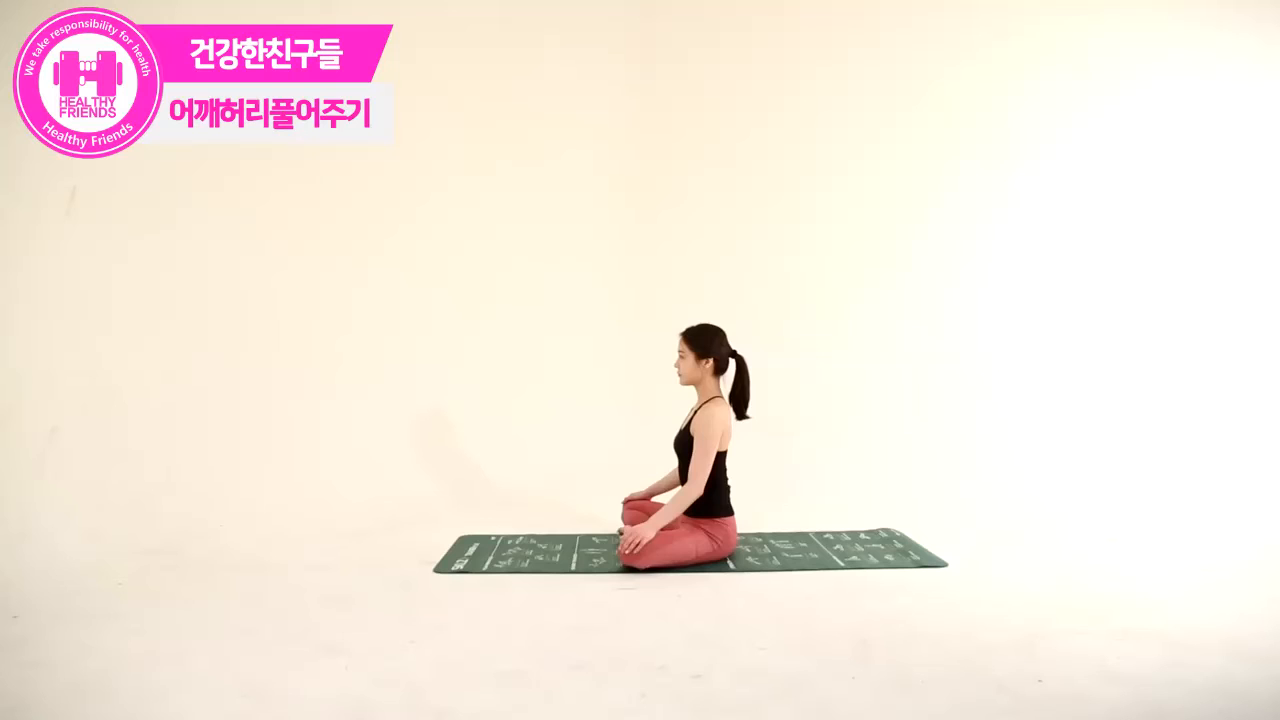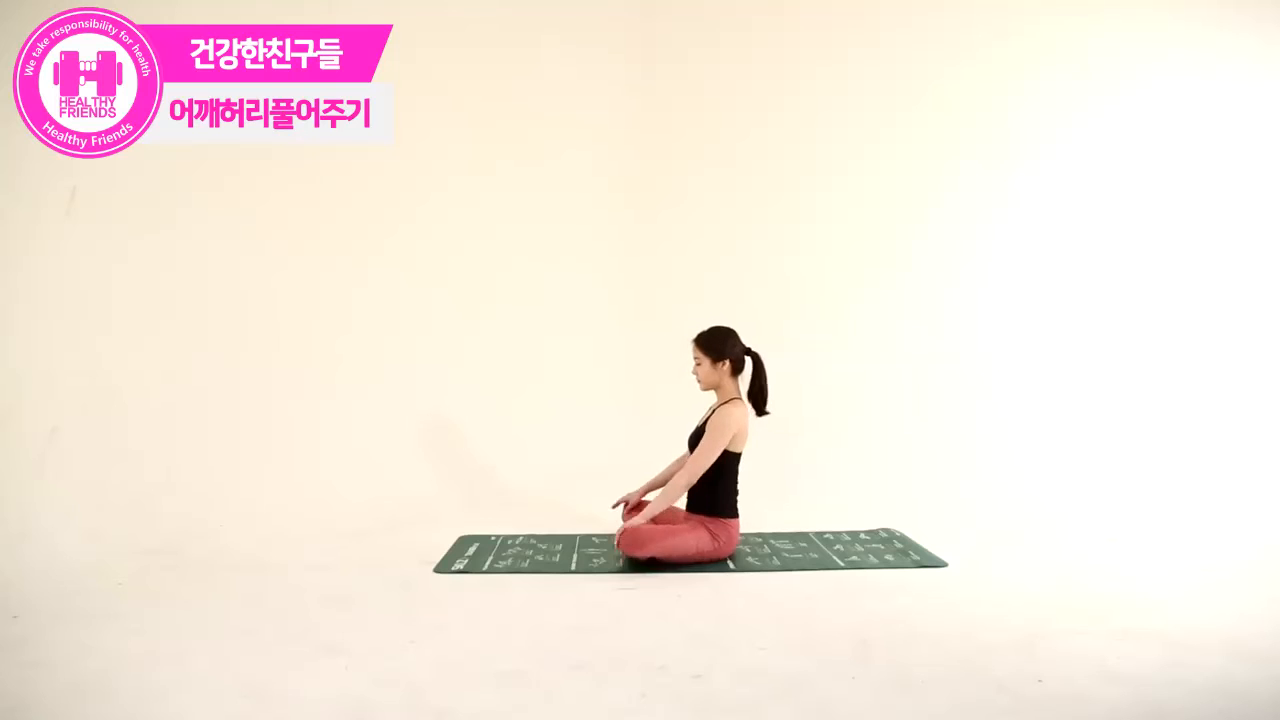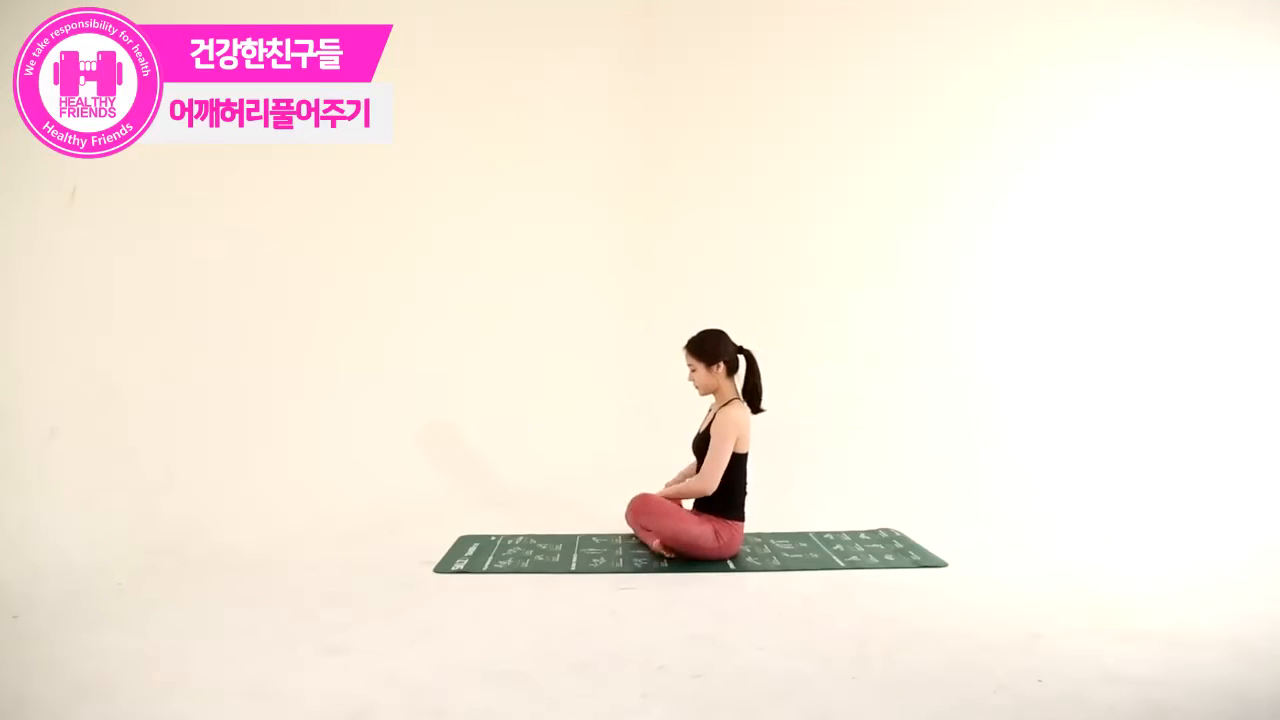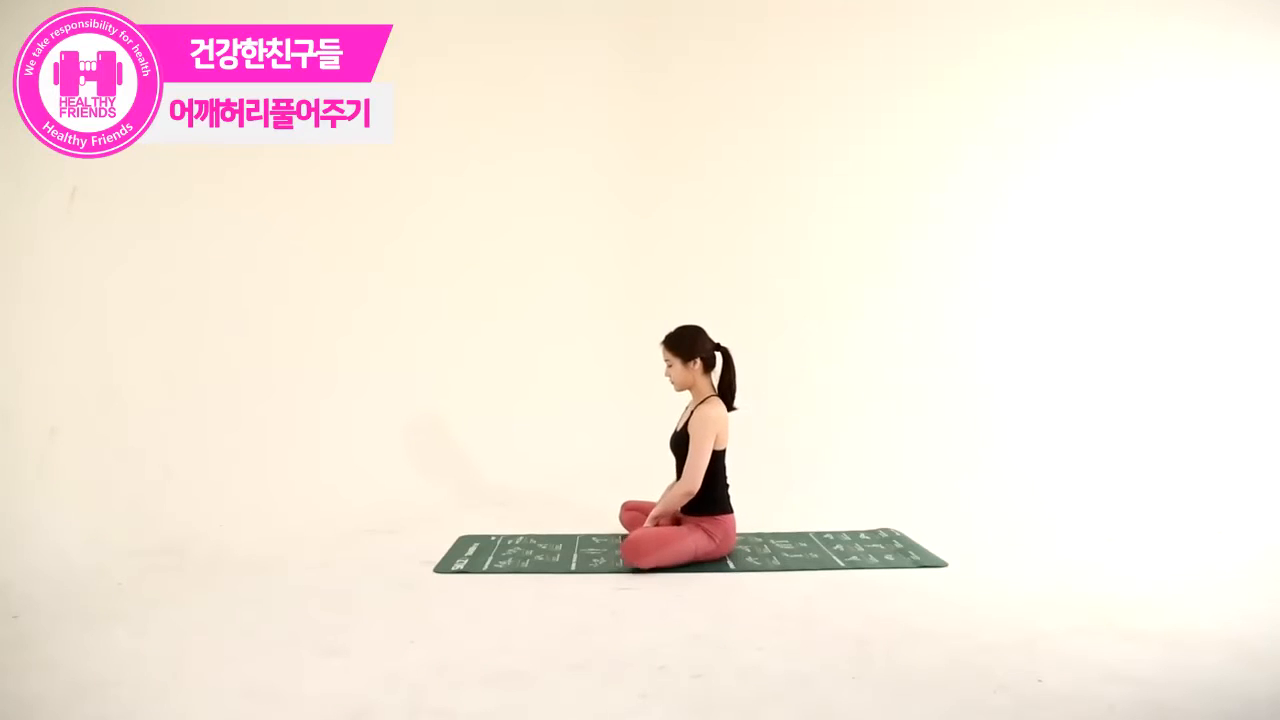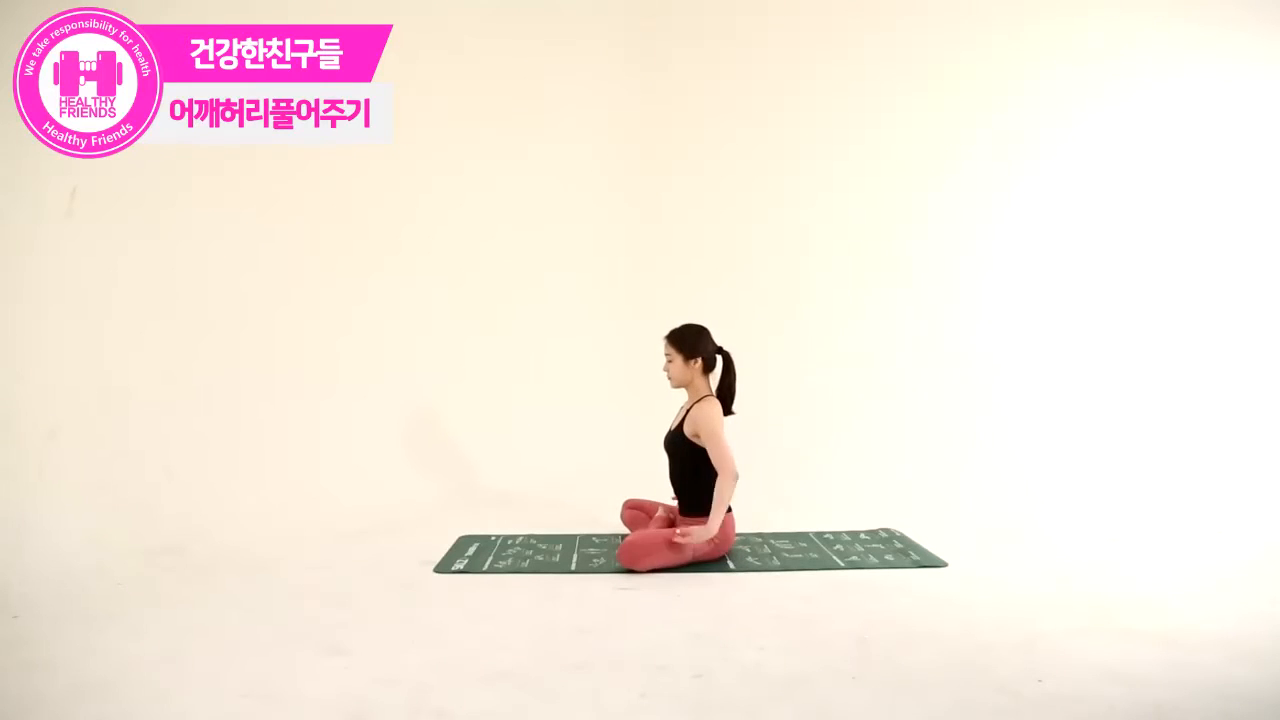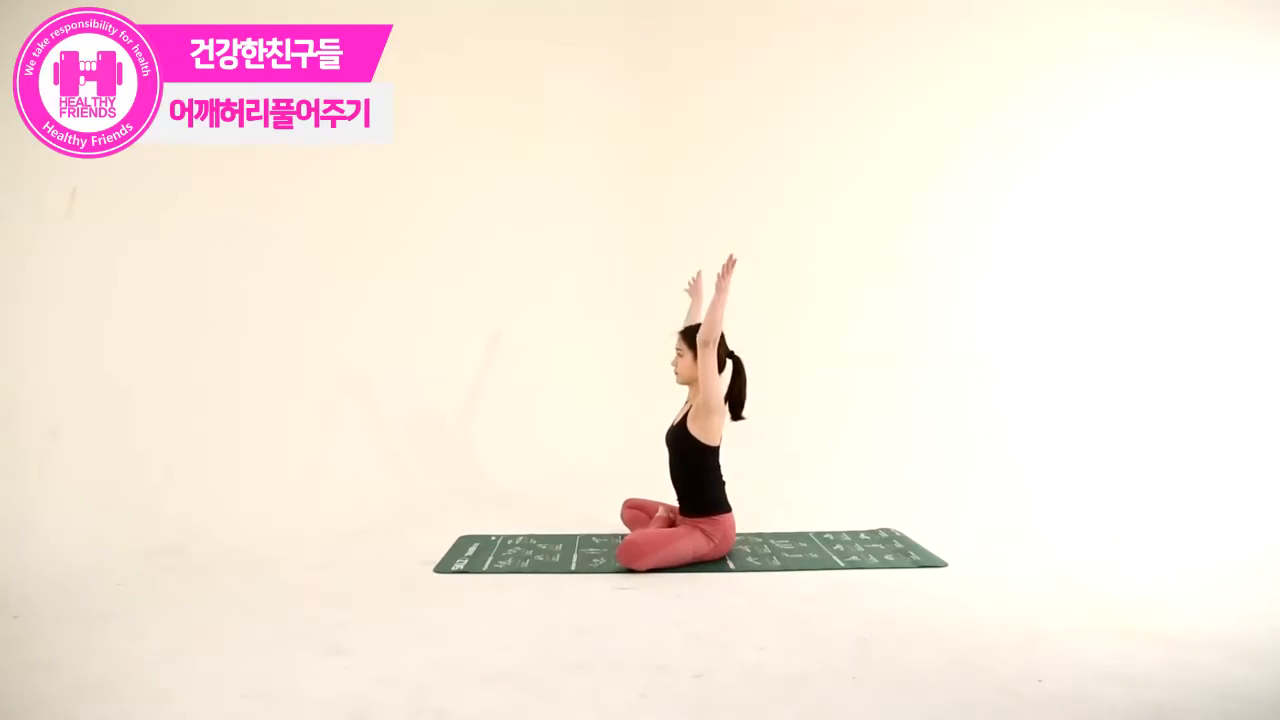
dt=0.7s
person 1, frame 1
left shoulder: (713, 413)
right shoulder: (704, 408)
left elbow: (696, 485)
left wrist: (652, 526)
right wrist: (648, 492)
left hip: (713, 531)
right hip: (696, 520)
left knee: (631, 552)
right knee: (631, 509)
person 1, frame 2
left shoulder: (730, 414)
right shoulder: (721, 409)
left elbow: (689, 475)
right elbow: (686, 460)
left wrist: (644, 517)
right wrist: (643, 490)
left hip: (716, 531)
right hip: (698, 519)
left knee: (631, 540)
right knee: (633, 510)
person 1, frame 3
left shoulder: (731, 415)
right shoulder: (719, 409)
left elbow: (706, 484)
left wrist: (665, 493)
right wrist: (674, 483)
left hip: (721, 532)
right hip: (706, 520)
left knee: (640, 506)
right knee: (640, 508)
person 1, frame 4
left shoulder: (709, 413)
right shoulder: (697, 407)
left elbow: (690, 485)
left wrist: (656, 513)
right wrist: (661, 509)
left hip: (712, 529)
right hip: (693, 517)
left knee: (633, 550)
right knee: (629, 510)
person 1, frame 5
left shoulder: (705, 411)
right shoulder: (692, 406)
left elbow: (729, 472)
left wrist: (712, 528)
left hip: (705, 524)
right hip: (691, 517)
left knee: (630, 553)
right knee: (630, 508)
person 1, frame 6
left shoulder: (710, 407)
right shoulder: (695, 401)
left elbow: (706, 342)
right elbow: (698, 341)
left wrist: (721, 292)
right wrist: (695, 301)
left hip: (711, 529)
right hip: (691, 517)
left knee: (629, 553)
right knee: (630, 508)
